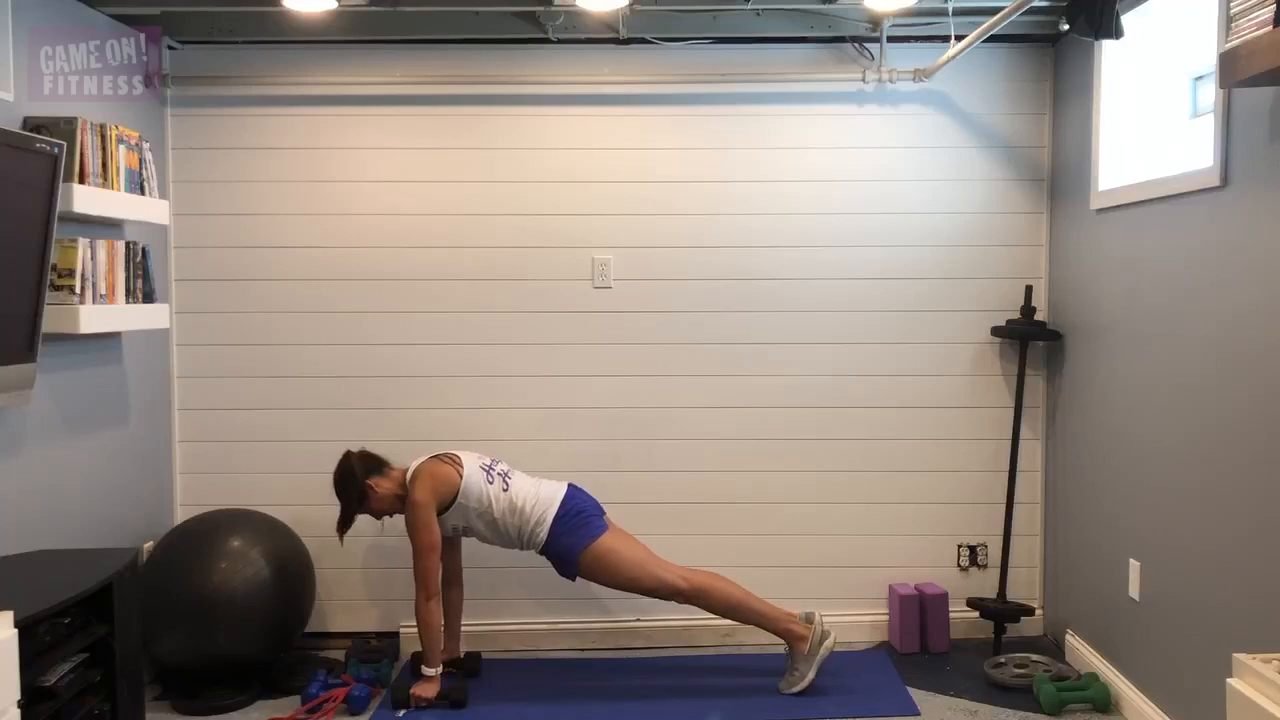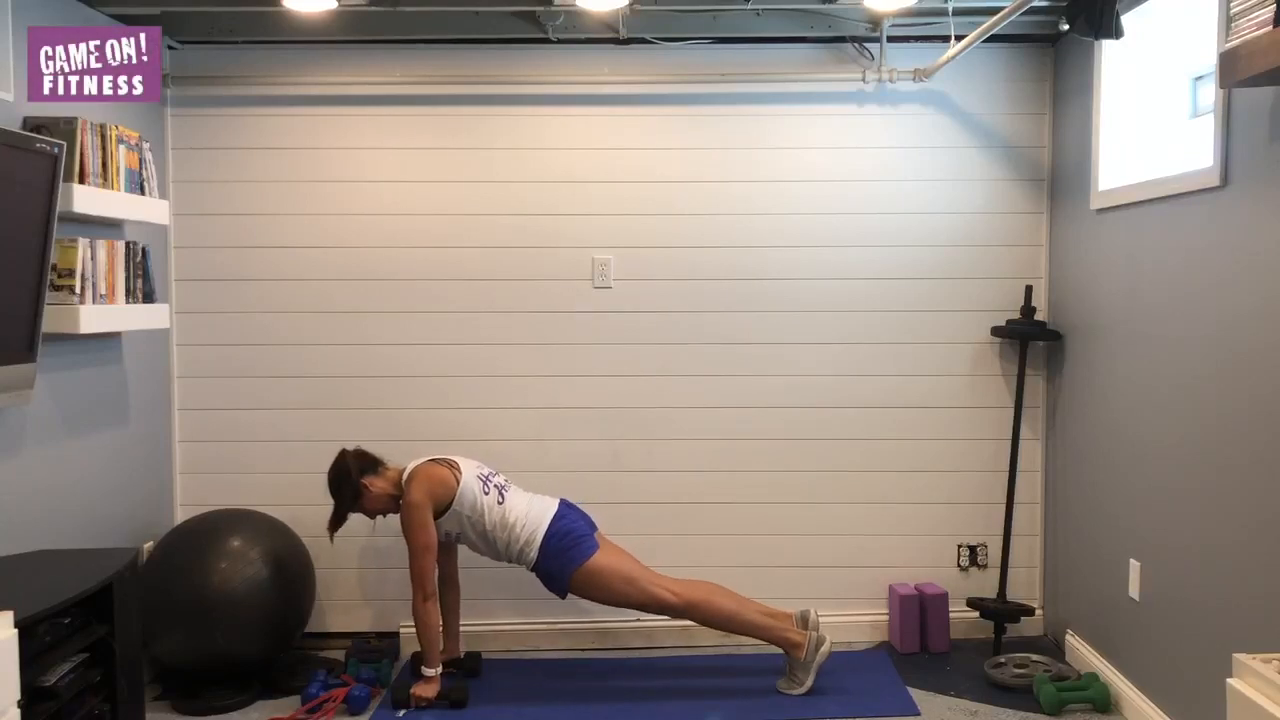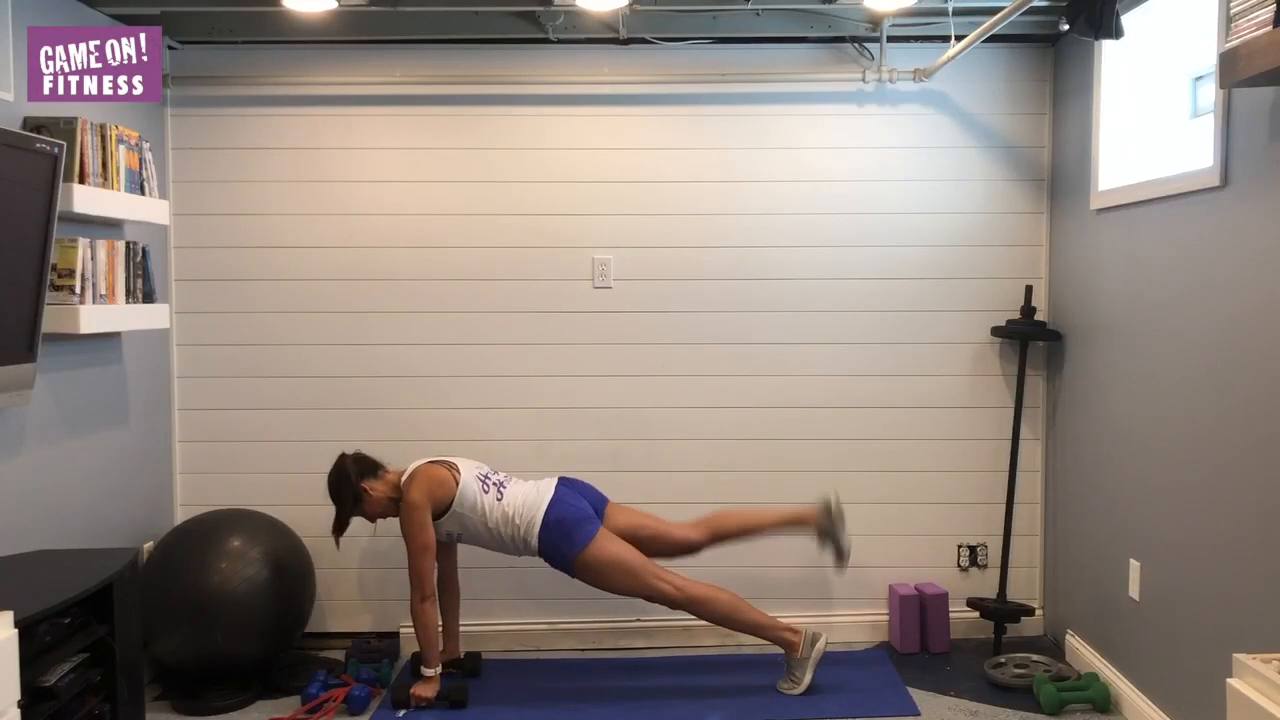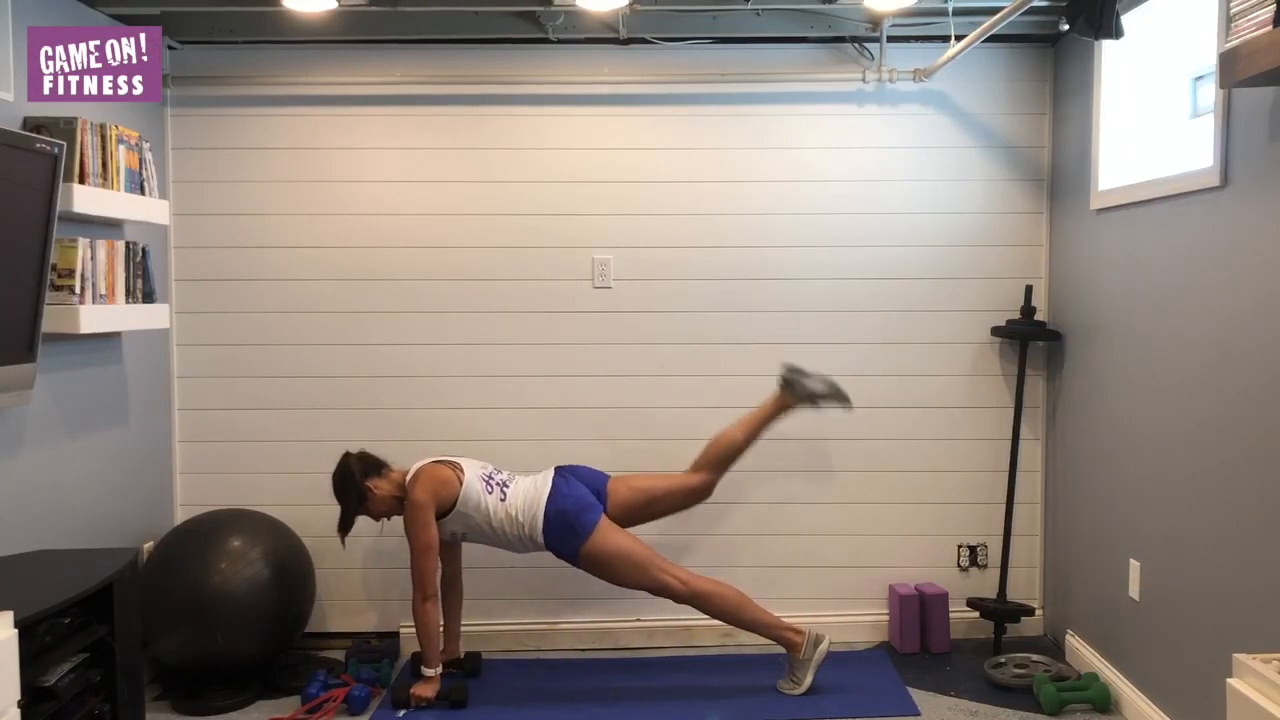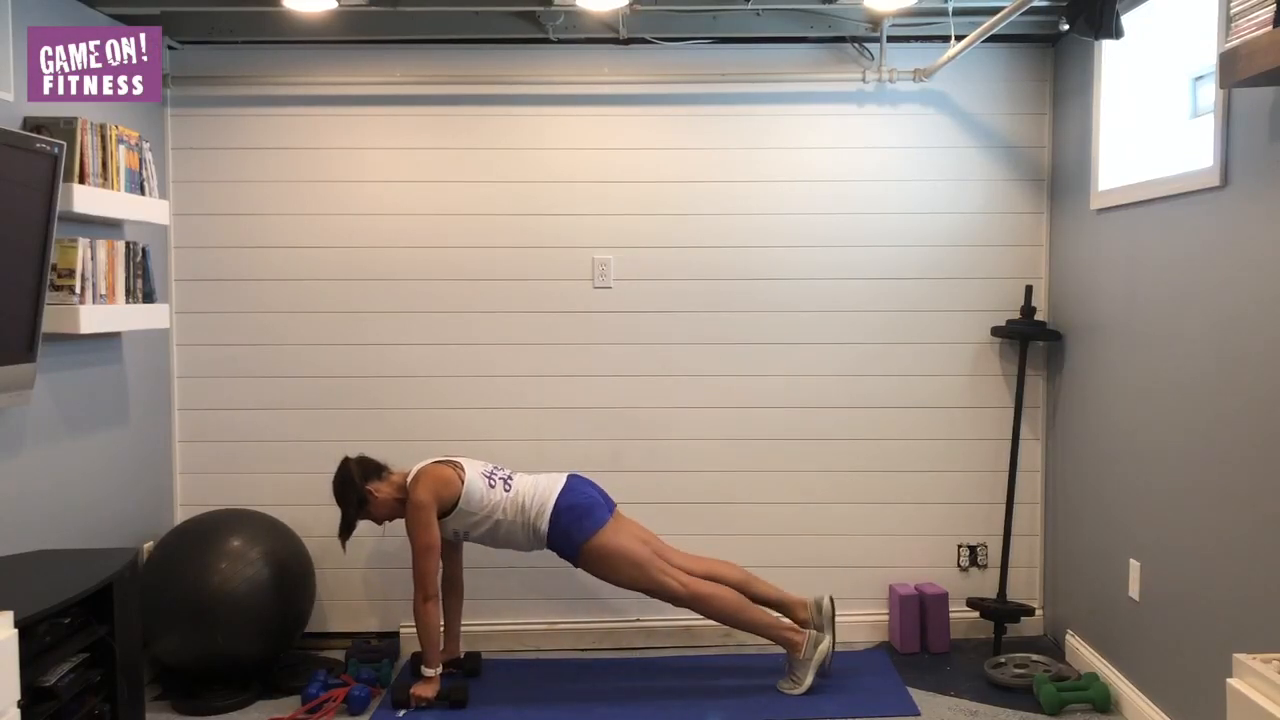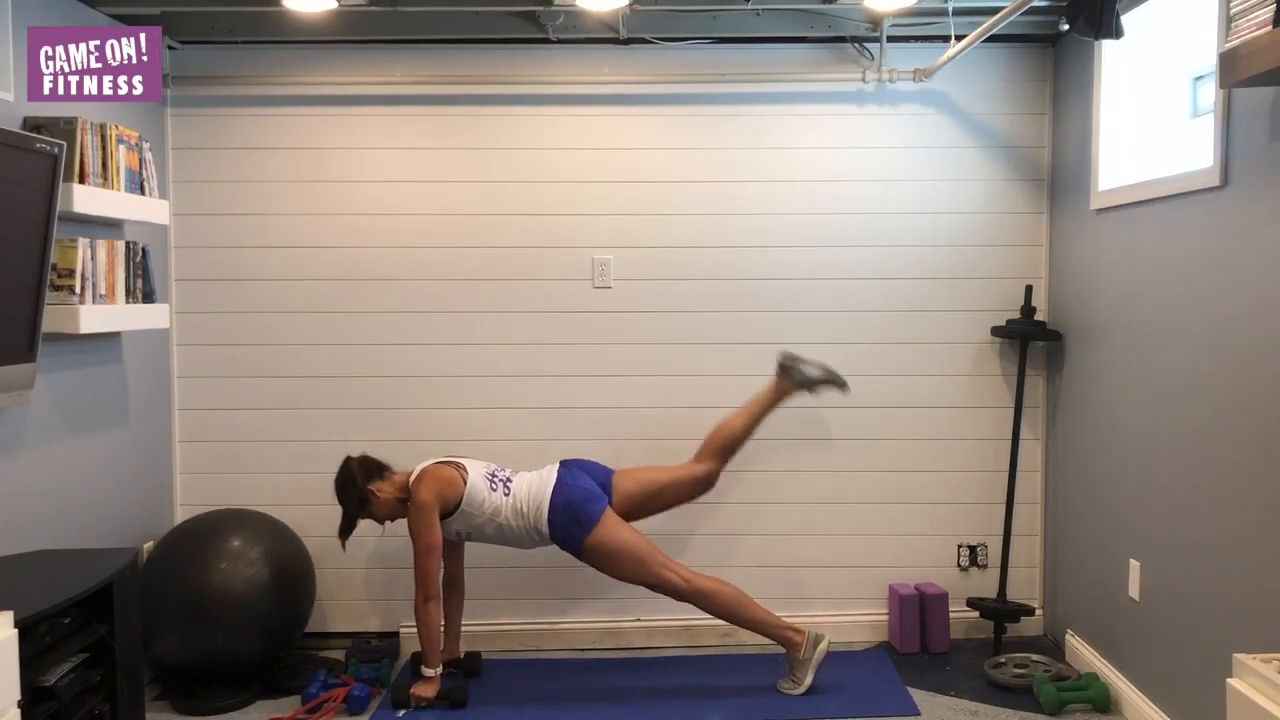
dt=0.5s
person 1, frame 1
left shoulder: (419, 494)
right shoulder: (436, 478)
left elbow: (428, 590)
right elbow: (452, 579)
left wrist: (430, 672)
right wrist: (451, 649)
left hip: (560, 524)
right hip: (565, 505)
left knee: (674, 584)
right knee: (673, 579)
left ankle: (800, 634)
right ankle: (794, 620)
person 1, frame 2
left shoulder: (415, 495)
right shoulder: (432, 477)
left elbow: (425, 593)
right elbow: (448, 578)
left wrist: (431, 673)
right wrist: (452, 649)
left hip: (552, 544)
right hip: (558, 520)
left knee: (668, 599)
right knee: (665, 587)
left ankle: (798, 642)
right ankle: (790, 620)
person 1, frame 3
left shoulder: (412, 496)
right shoulder: (430, 480)
left elbow: (424, 594)
right elbow: (447, 577)
left wrist: (431, 673)
right wrist: (452, 648)
left hip: (555, 526)
right hip: (563, 498)
left knee: (672, 588)
right knee: (695, 534)
left ankle: (794, 640)
right ankle: (813, 517)
person 1, frame 4
left shoulder: (417, 496)
right shoulder: (435, 481)
left elbow: (427, 588)
right elbow: (450, 578)
left wrist: (431, 673)
right wrist: (452, 648)
left hip: (562, 516)
right hip: (566, 486)
left knee: (675, 583)
right knee: (698, 480)
left ankle: (798, 642)
right ankle: (789, 394)
person 1, frame 5
left shoulder: (419, 495)
right shoulder: (435, 484)
left elbow: (427, 594)
right elbow: (451, 582)
left wrist: (430, 672)
right wrist: (450, 649)
left hip: (563, 515)
right hip: (568, 496)
left knee: (676, 585)
right knee: (686, 567)
left ankle: (796, 639)
right ankle: (804, 611)
person 1, frame 6
left shoulder: (421, 498)
right shoulder: (437, 483)
left elbow: (429, 595)
right elbow: (454, 583)
left wrist: (431, 674)
right wrist: (452, 651)
left hip: (565, 508)
right hip: (570, 482)
left knee: (678, 580)
right knee: (704, 470)
left ankle: (797, 641)
right ankle: (786, 380)
